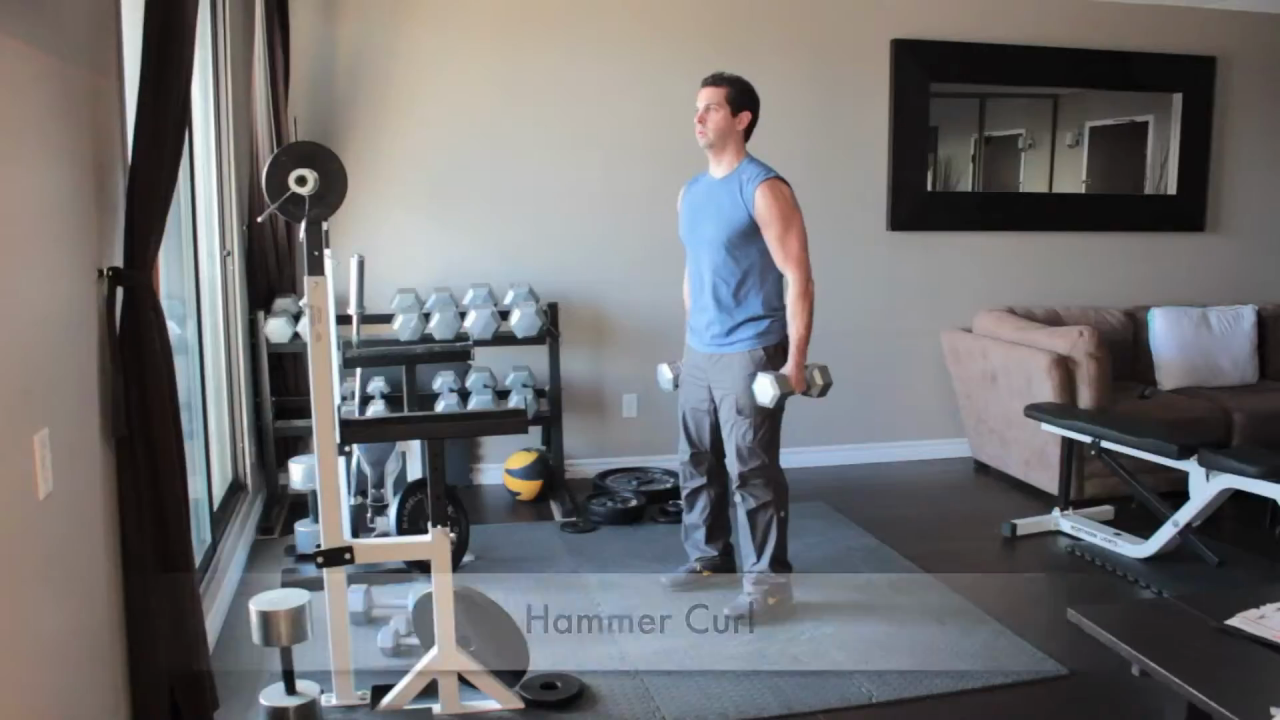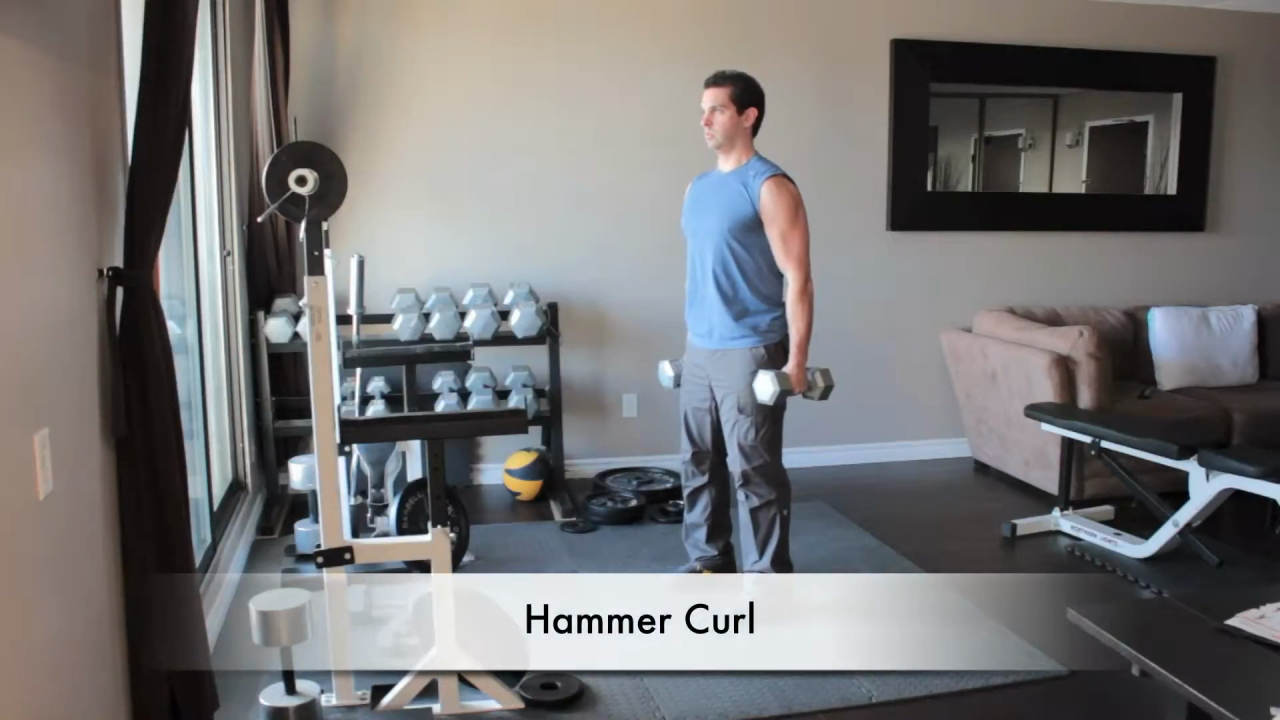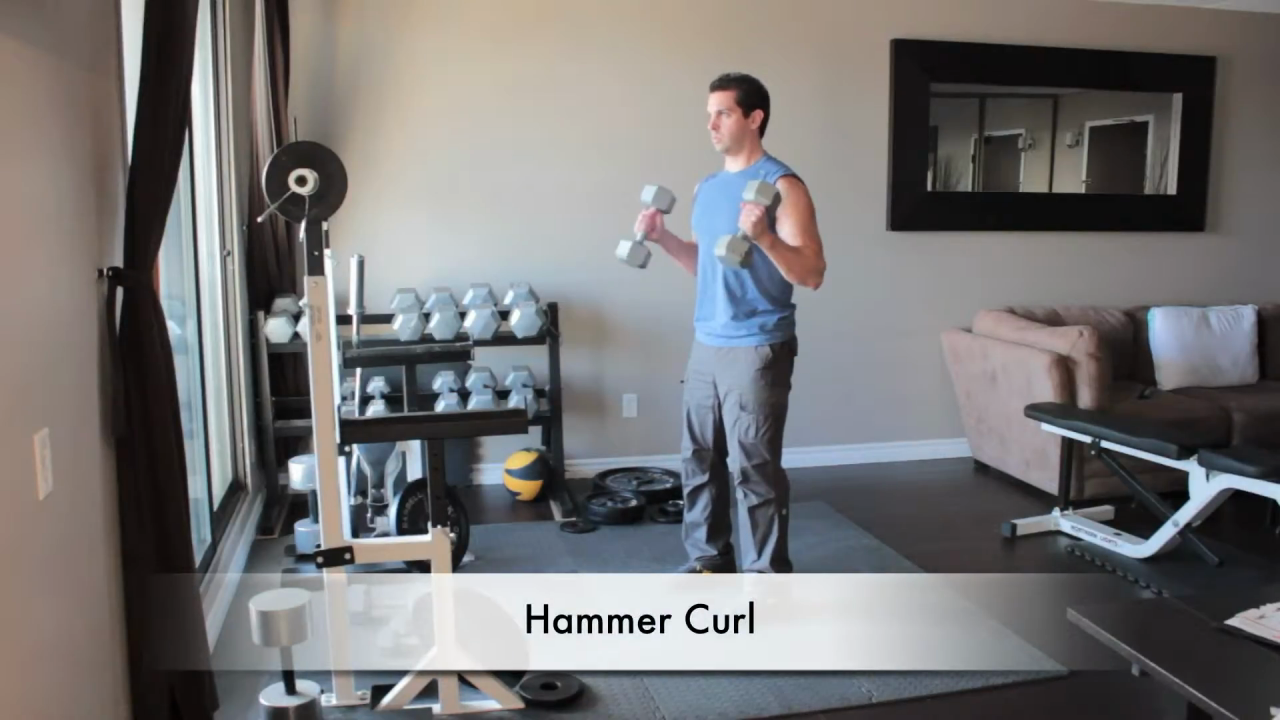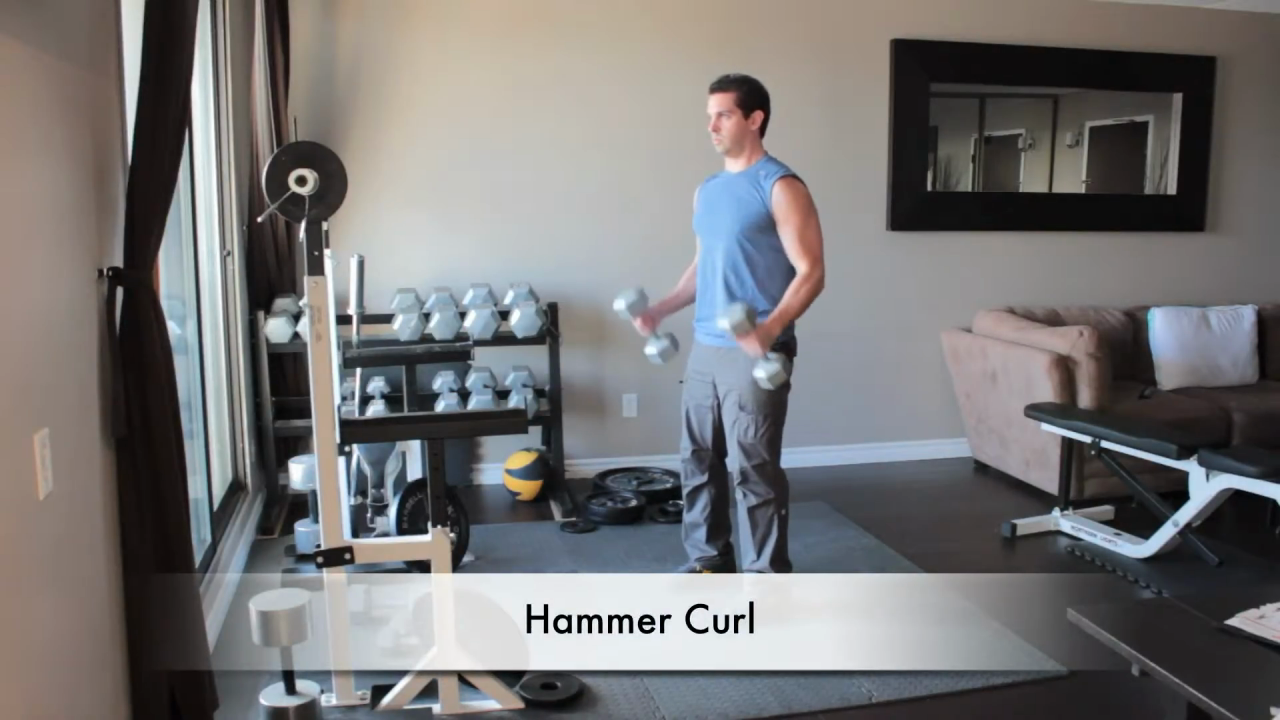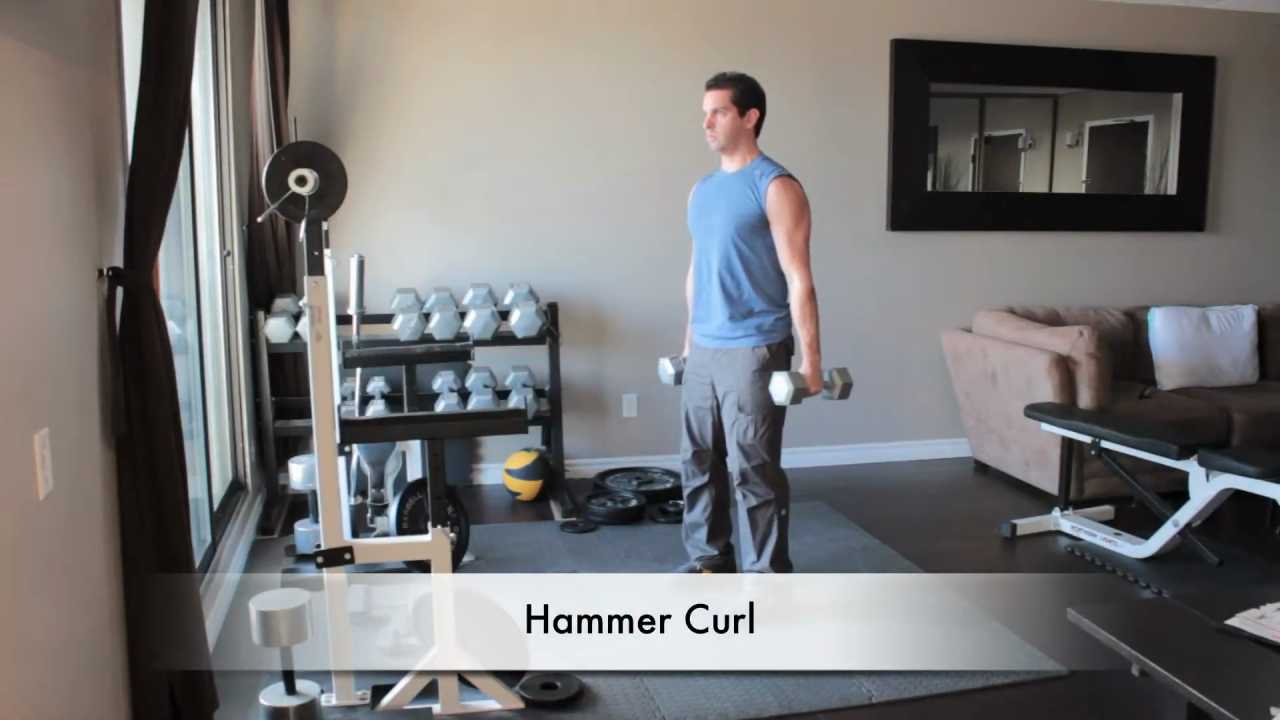
dt=1s
person 1, frame 1
left shoulder: (764, 189)
right shoulder: (690, 192)
left elbow: (798, 277)
left wrist: (796, 359)
left hip: (749, 354)
right hip: (699, 354)
left knee: (752, 472)
right knee: (698, 465)
left ankle: (769, 583)
right ankle: (709, 556)
person 1, frame 2
left shoulder: (771, 187)
right shoulder: (698, 187)
left elbow: (798, 278)
left wrist: (796, 360)
left hip: (751, 353)
right hip: (699, 351)
left knee: (754, 470)
right knee: (699, 464)
left ankle: (769, 578)
right ankle: (709, 559)
person 1, frame 3
left shoulder: (781, 185)
right shoulder: (707, 187)
left elbow: (812, 273)
left wrist: (763, 236)
right wrist: (662, 238)
left hip: (757, 350)
right hip: (706, 345)
left knee: (754, 468)
right knee: (699, 459)
left ankle: (766, 576)
right ankle: (709, 559)
person 1, frame 4
left shoulder: (781, 187)
right shoulder: (707, 190)
left elbow: (811, 272)
left wrist: (771, 329)
right wrist: (661, 309)
left hip: (754, 352)
right hip: (704, 348)
left knee: (754, 469)
right knee: (699, 460)
left ankle: (767, 576)
right ankle: (709, 559)
person 1, frame 5
left shoulder: (776, 187)
right shoulder: (702, 189)
left elbow: (798, 278)
left wrist: (810, 360)
right wrist: (689, 341)
left hip: (753, 352)
right hip: (703, 351)
left knee: (753, 469)
right knee: (699, 462)
left ankle: (767, 575)
right ankle: (708, 559)
